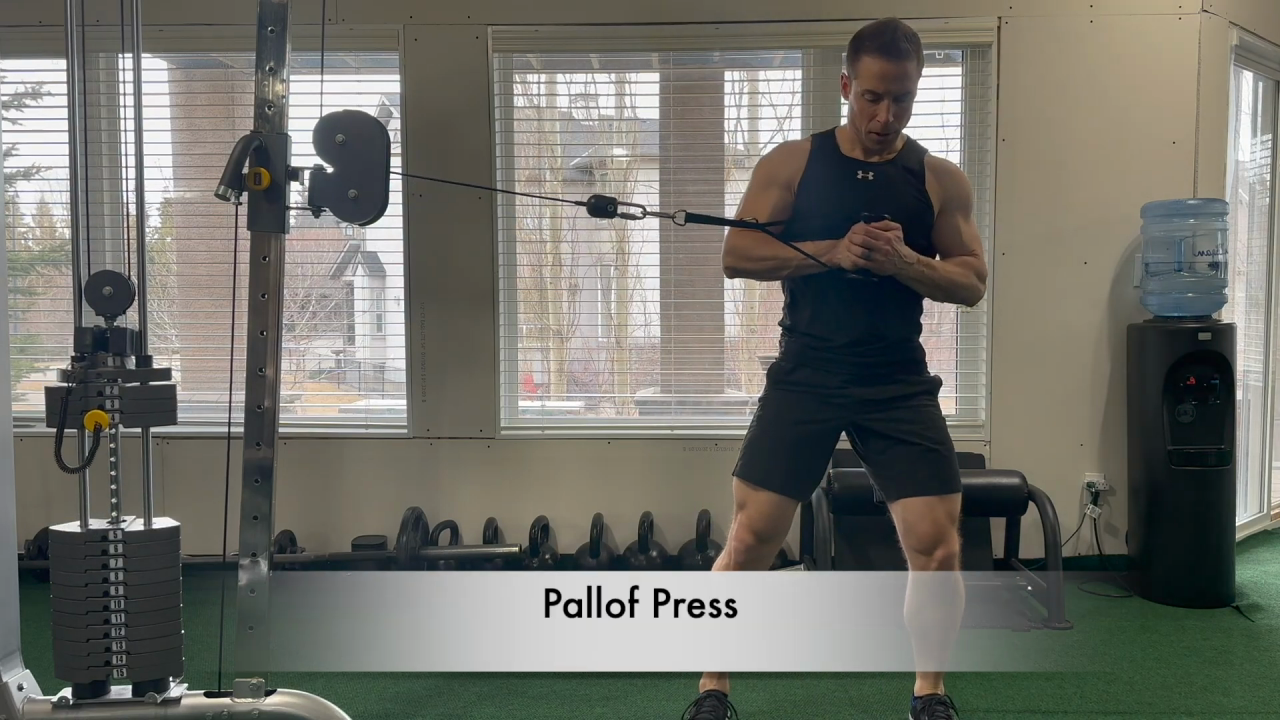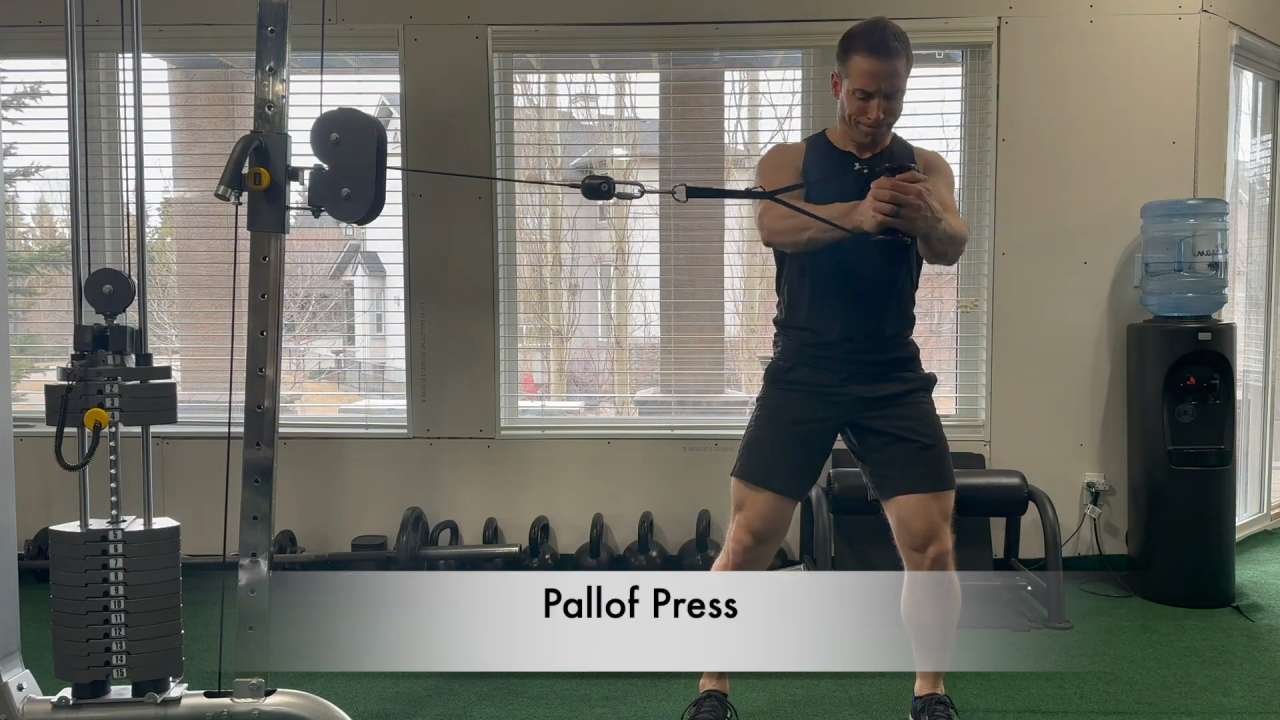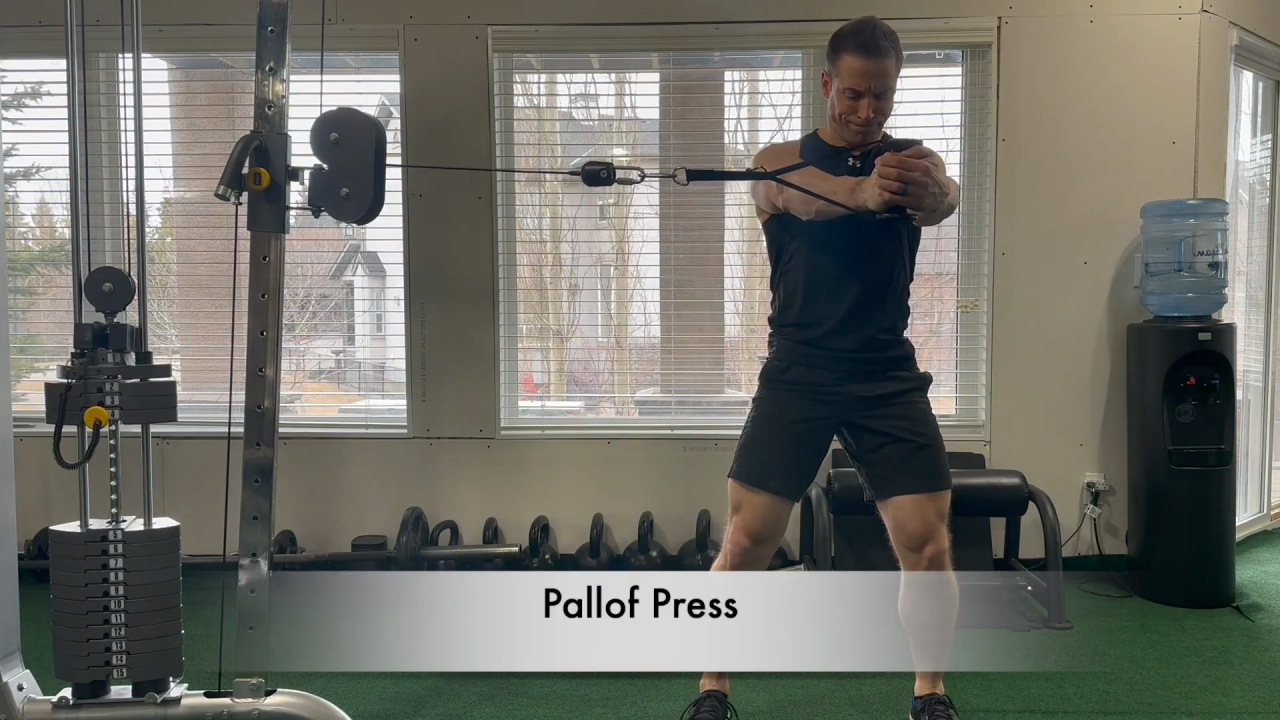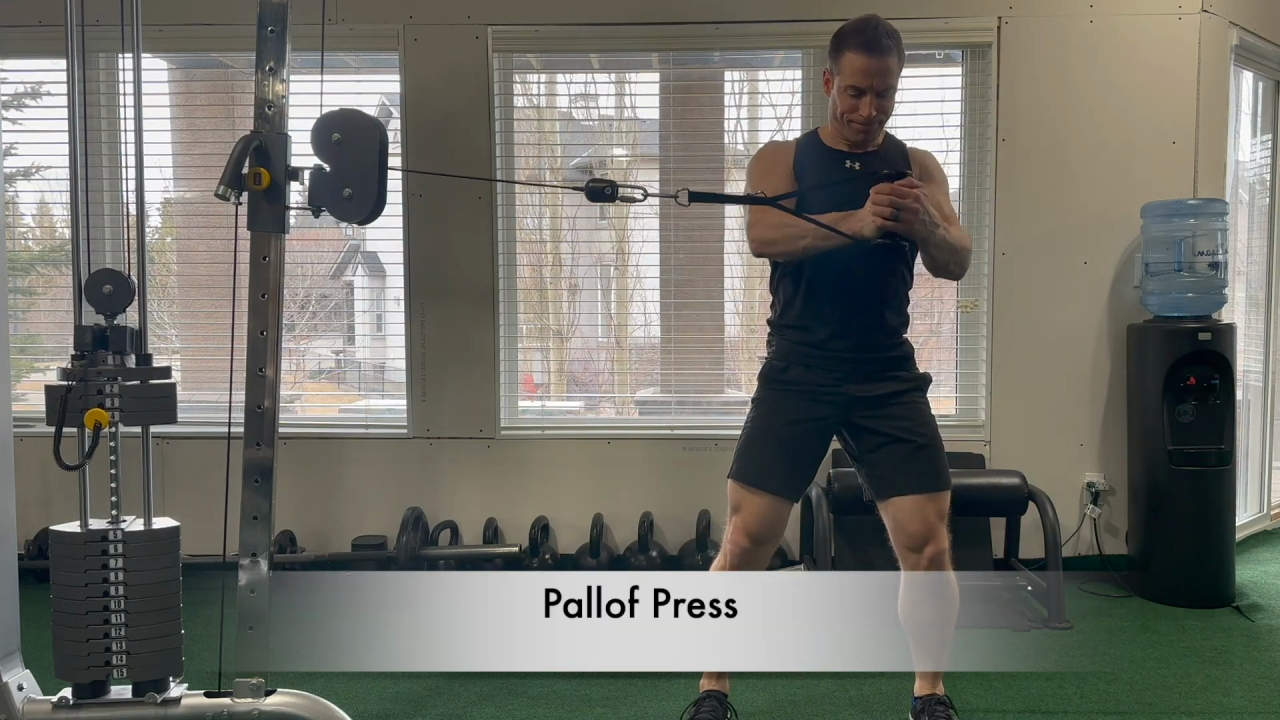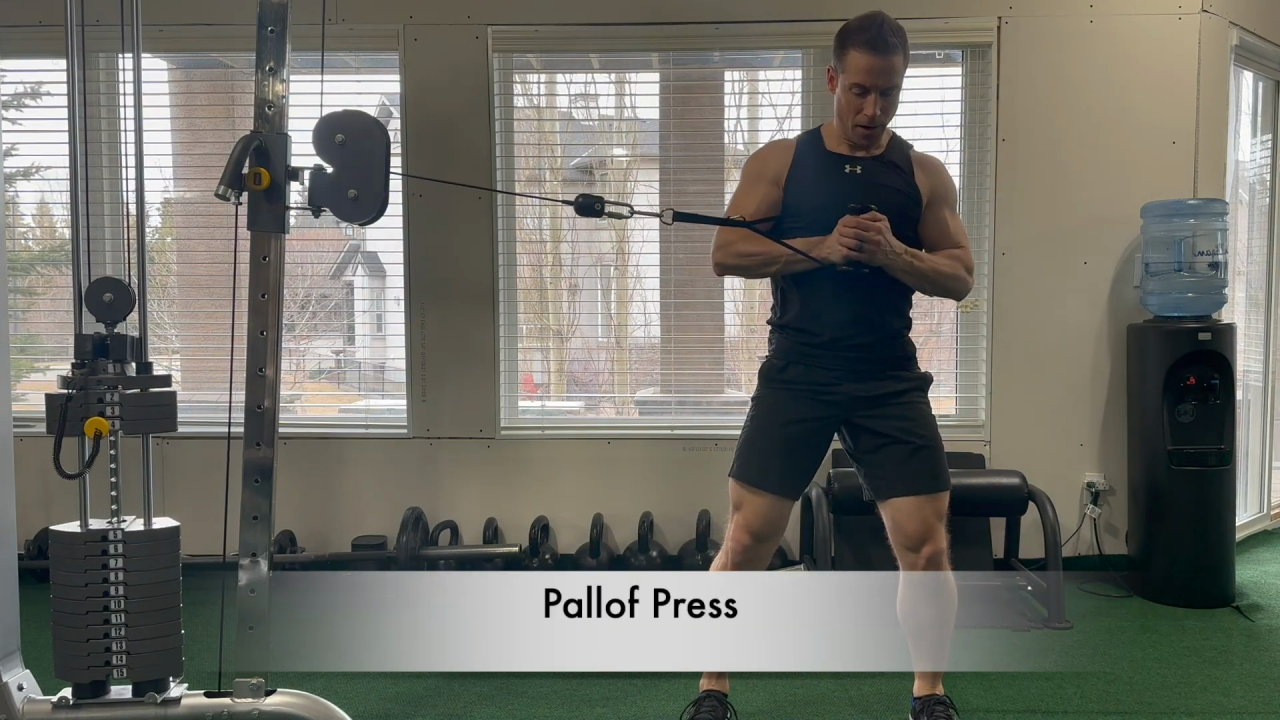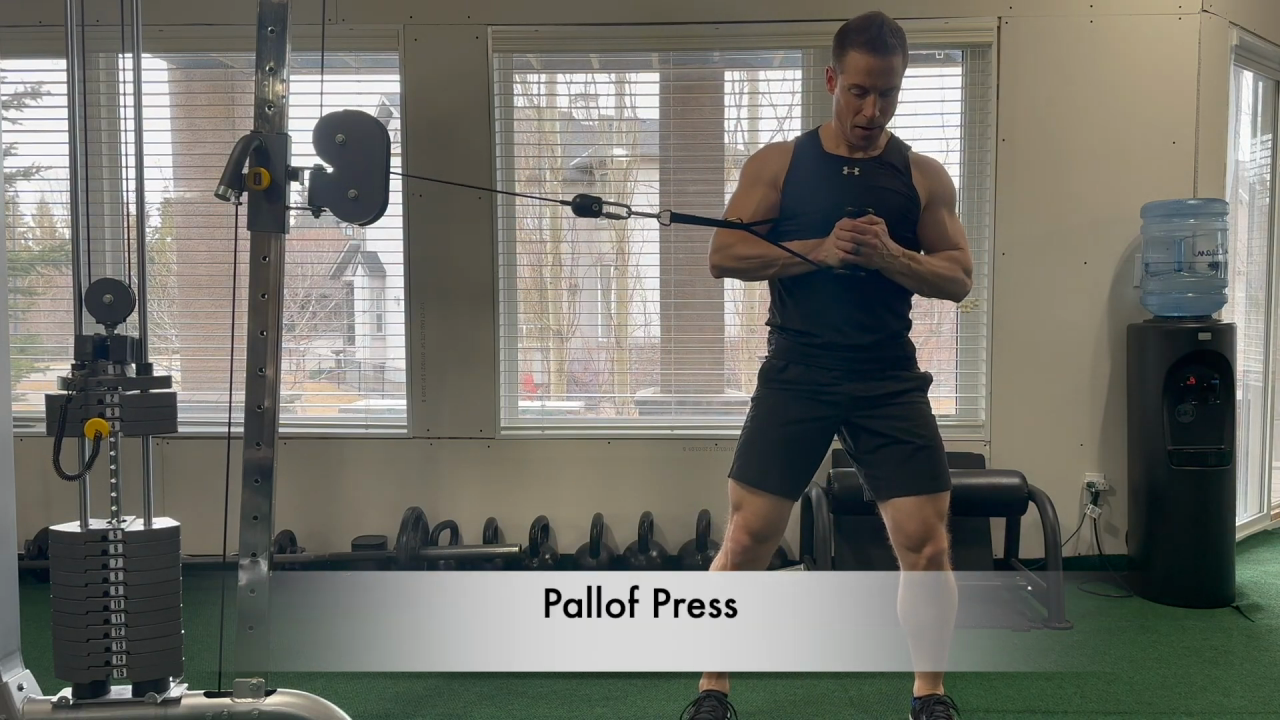
dt=0.4s
person 1, frame 1
left shoulder: (941, 180)
right shoulder: (792, 162)
left elbow: (972, 283)
right elbow: (736, 254)
left wrist: (901, 261)
right wrist: (833, 251)
left hip: (898, 383)
right hip: (805, 376)
left knee: (937, 550)
right knee: (747, 542)
person 1, frame 2
left shoulder: (925, 166)
right shoulder: (789, 160)
left elbow: (951, 243)
right elbow: (784, 229)
left wrist: (927, 216)
right wrist: (860, 214)
left hip: (892, 377)
right hip: (803, 373)
left knee: (932, 548)
right knee: (747, 541)
person 1, frame 3
left shoulder: (914, 158)
right shoulder: (782, 159)
left elbow: (942, 202)
right elbow: (808, 200)
left wrist: (926, 189)
right wrist: (865, 191)
left hip: (888, 377)
right hip: (798, 374)
left knee: (929, 548)
right knee: (745, 543)
person 1, frame 4
left shoulder: (917, 166)
right shoulder: (782, 159)
left elbow: (957, 261)
right elbow: (765, 237)
left wrist: (920, 221)
right wrist: (855, 223)
left hip: (887, 377)
right hip: (797, 373)
left knee: (928, 547)
right knee: (744, 543)
person 1, frame 5
left shoulder: (924, 174)
right shoulder: (780, 161)
left elbow: (960, 276)
right elbow: (726, 253)
left wrist: (891, 252)
right wrist: (821, 248)
left hip: (889, 380)
right hip: (796, 374)
left knee: (926, 549)
right knee: (744, 543)
person 1, frame 6
left shoulder: (923, 175)
right shoulder: (778, 164)
left elbow: (959, 278)
right elbow: (723, 256)
left wrist: (888, 255)
right wrist: (820, 249)
left hip: (889, 380)
right hip: (796, 375)
left knee: (927, 548)
right knee: (744, 543)
